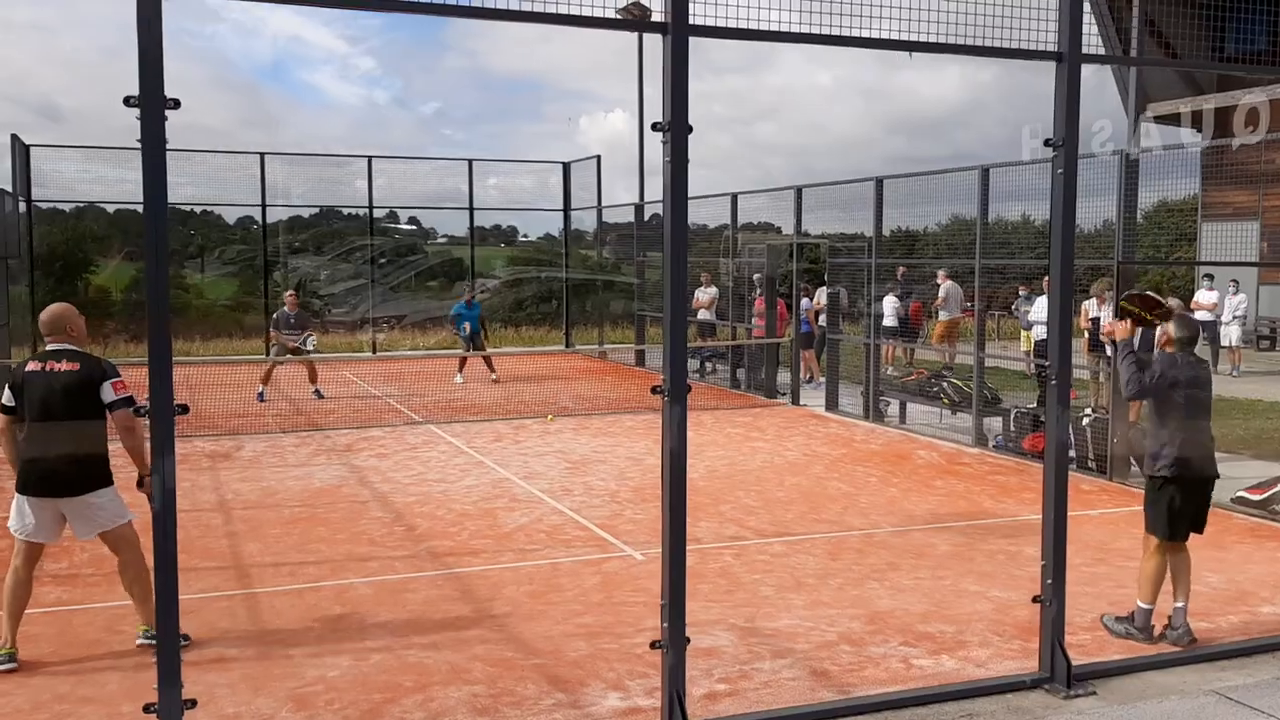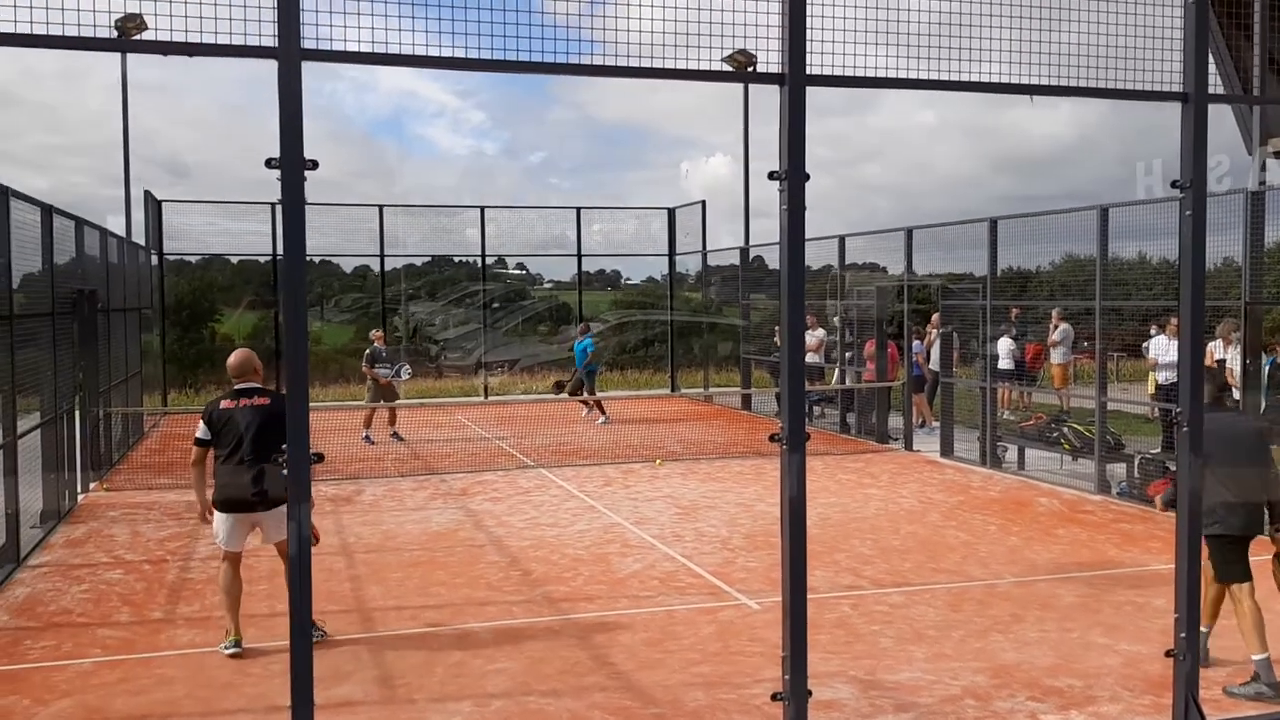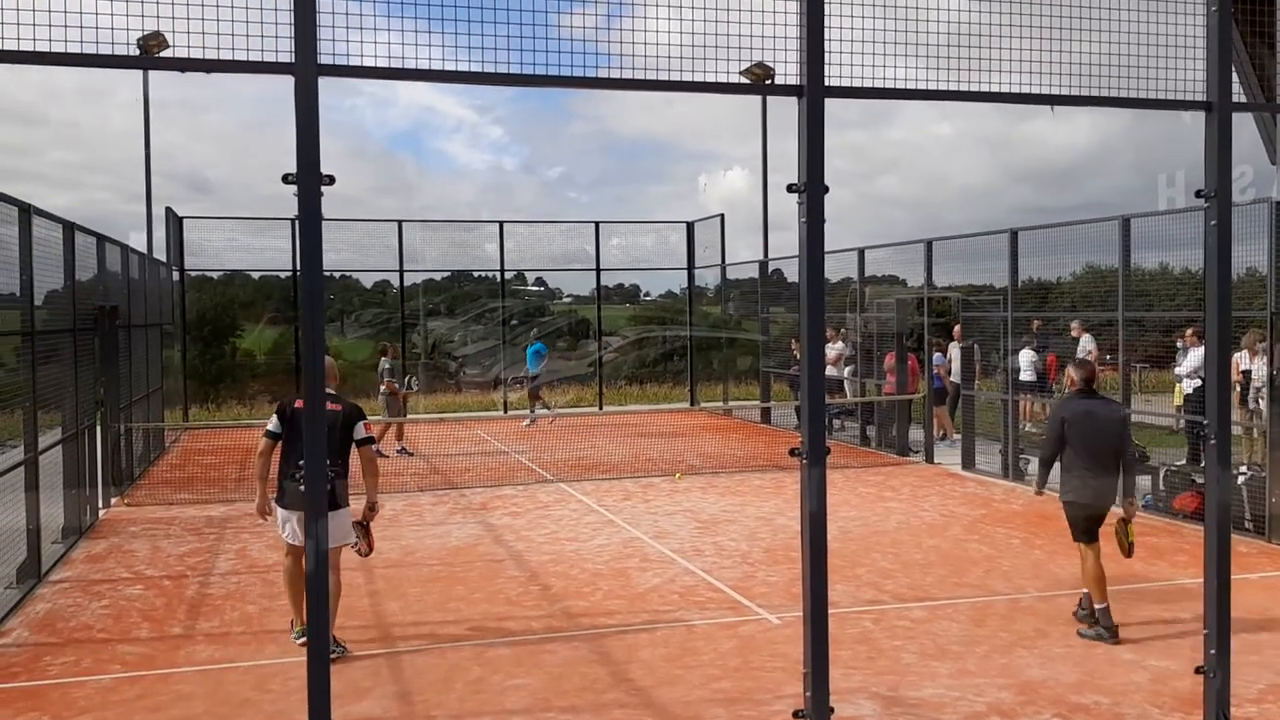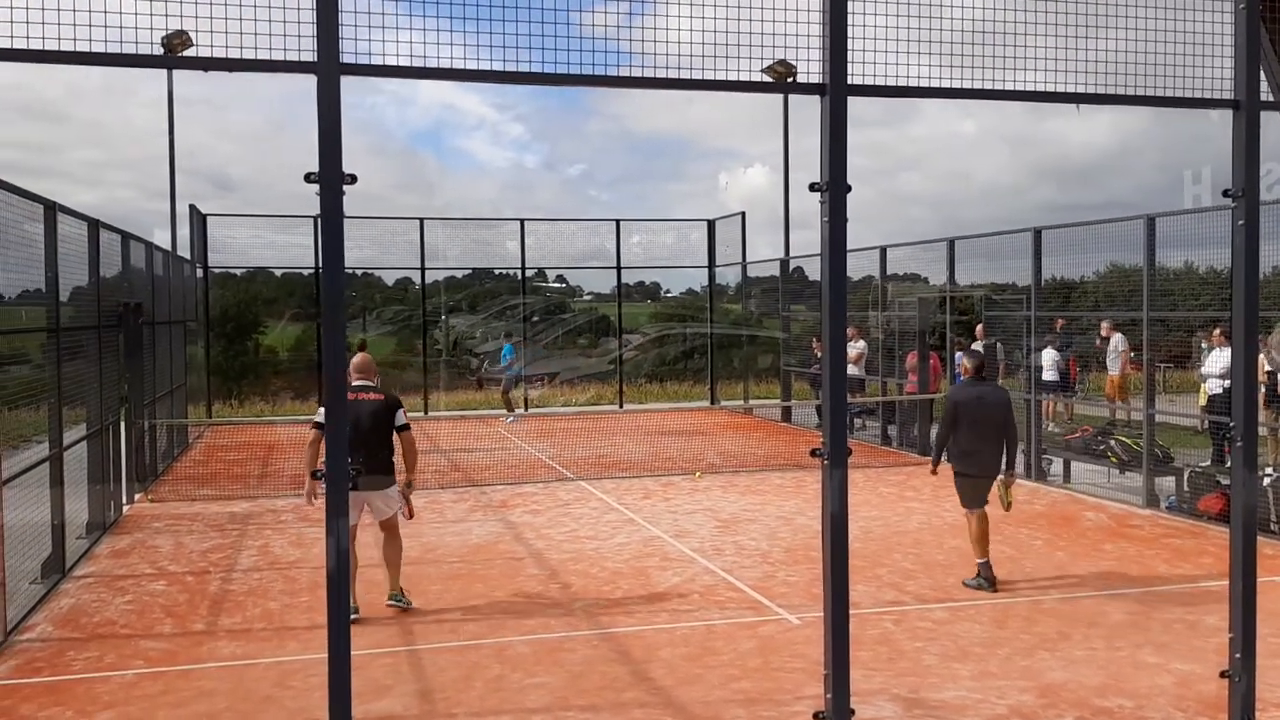
dt=1s
person 1, frame 1
right shoulder: (99, 370)
right elbow: (127, 426)
right wrist: (145, 473)
left hip: (34, 484)
right hip: (88, 482)
right knee: (128, 549)
right ankle: (149, 628)
person 1, frame 2
left shoulder: (214, 408)
right shoulder: (282, 403)
left elbow: (196, 460)
left wrist: (202, 500)
left hip: (229, 500)
right hip: (273, 497)
left knee: (230, 563)
right knee: (291, 556)
left ankle: (232, 635)
person 1, frame 3
left shoulder: (287, 406)
right shoulder: (351, 411)
left elbow: (263, 452)
right elbow: (368, 459)
left wrist: (261, 494)
right wrist: (372, 500)
left hip: (291, 497)
right hip: (332, 500)
left knee: (293, 555)
right knee: (331, 567)
left ankle: (300, 625)
right ankle: (328, 636)
person 1, frame 4
right shoulder: (391, 401)
left elbow: (313, 441)
right elbow: (408, 443)
left wrist: (310, 479)
right wrist: (409, 479)
left hip: (344, 481)
right hip: (381, 479)
left knee: (346, 540)
right knee: (391, 531)
left ankle: (350, 603)
right ankle: (395, 591)
person 2, frame 1
left shoulder: (1169, 362)
right shoulder: (1198, 367)
left elbow: (1133, 389)
right elbow: (1151, 381)
left wrist: (1124, 343)
right wrist: (1127, 344)
left hip: (1172, 467)
right hip: (1200, 467)
left knee: (1155, 545)
right knee: (1176, 544)
left ankle: (1140, 623)
right ankle: (1179, 625)
person 2, frame 2
right shoulder: (1251, 424)
left wrist: (1165, 499)
left hip: (1220, 517)
right hip: (1248, 515)
left knee: (1241, 592)
right knee: (1214, 576)
right ankle: (1198, 645)
person 2, frame 3
left shoulder: (1065, 408)
right shoulder: (1115, 409)
left elbow: (1049, 450)
right elbow: (1128, 457)
left wrist: (1040, 482)
right wrist: (1129, 497)
left hip: (1078, 491)
right hip: (1106, 492)
left knee: (1090, 551)
right knee: (1088, 545)
left ankle: (1105, 623)
right ankle: (1088, 605)
person 2, frame 4
left shoulder: (957, 393)
right shoulder: (1001, 393)
left elbow: (945, 430)
right elbow: (1011, 434)
left wrist: (935, 459)
right wrist: (1009, 469)
left hip: (966, 464)
right hip: (992, 465)
left knee: (974, 514)
right knee: (978, 511)
left ankle: (985, 575)
right ankle: (984, 562)
